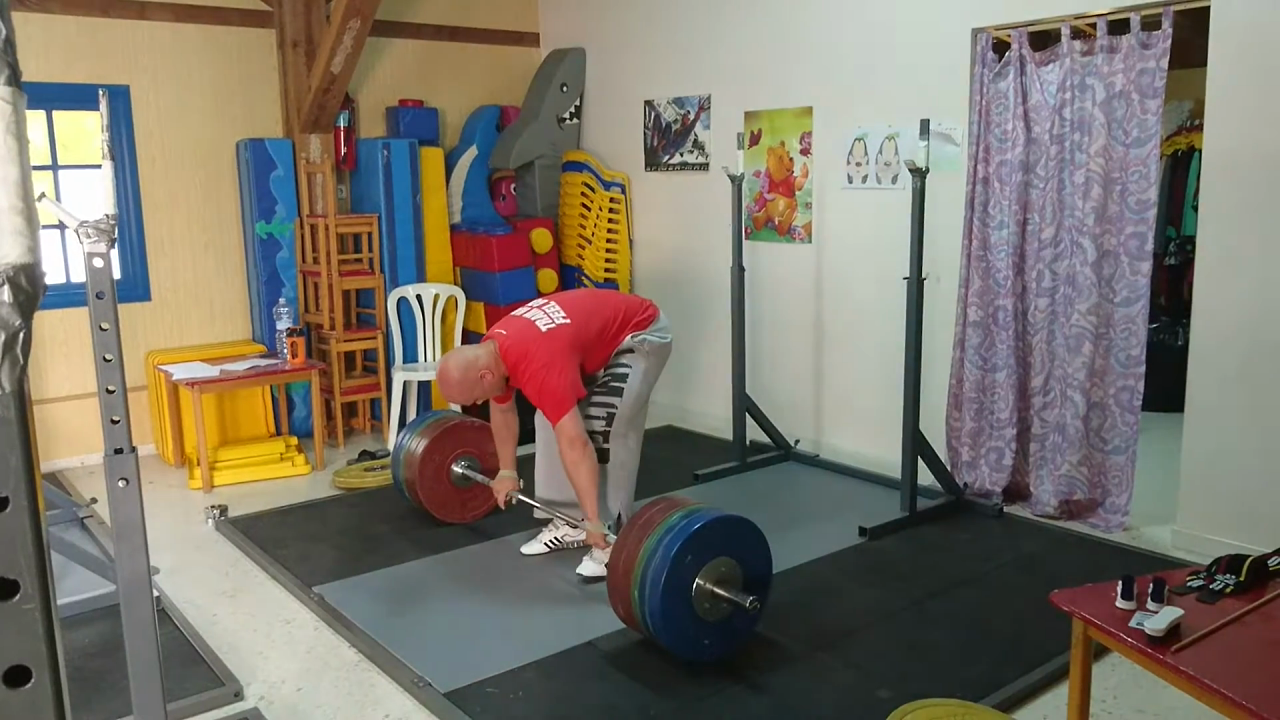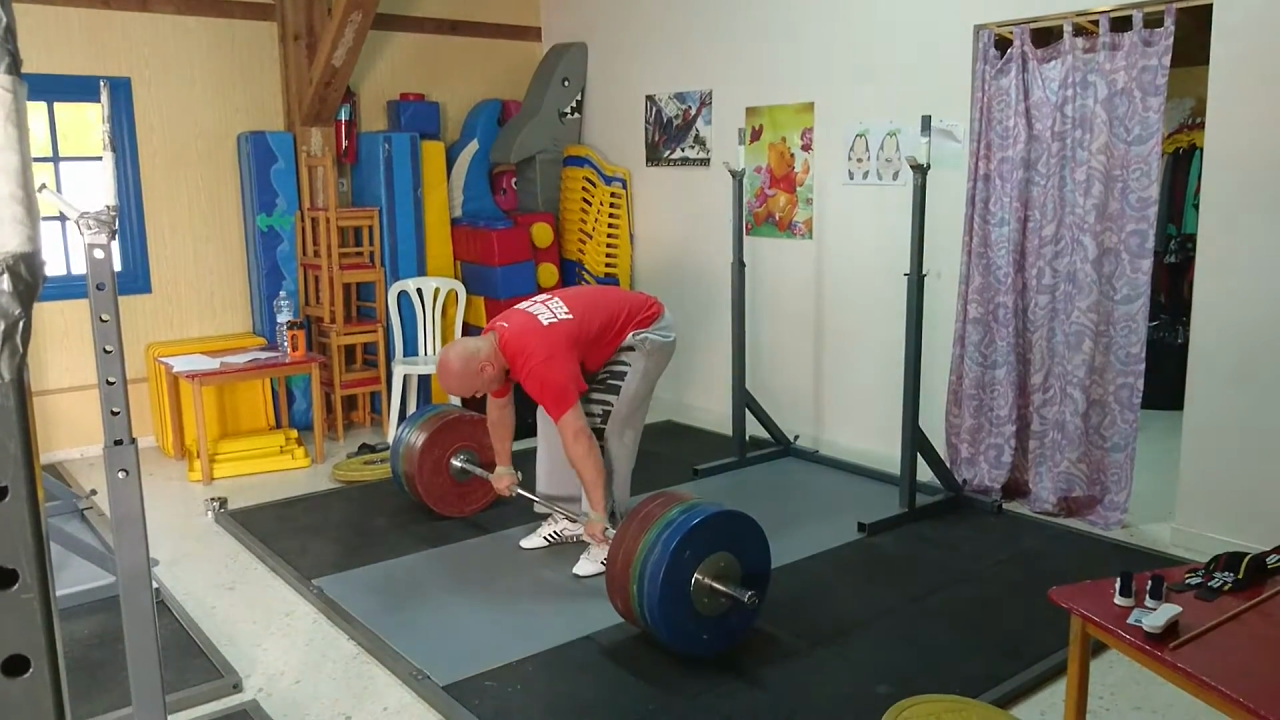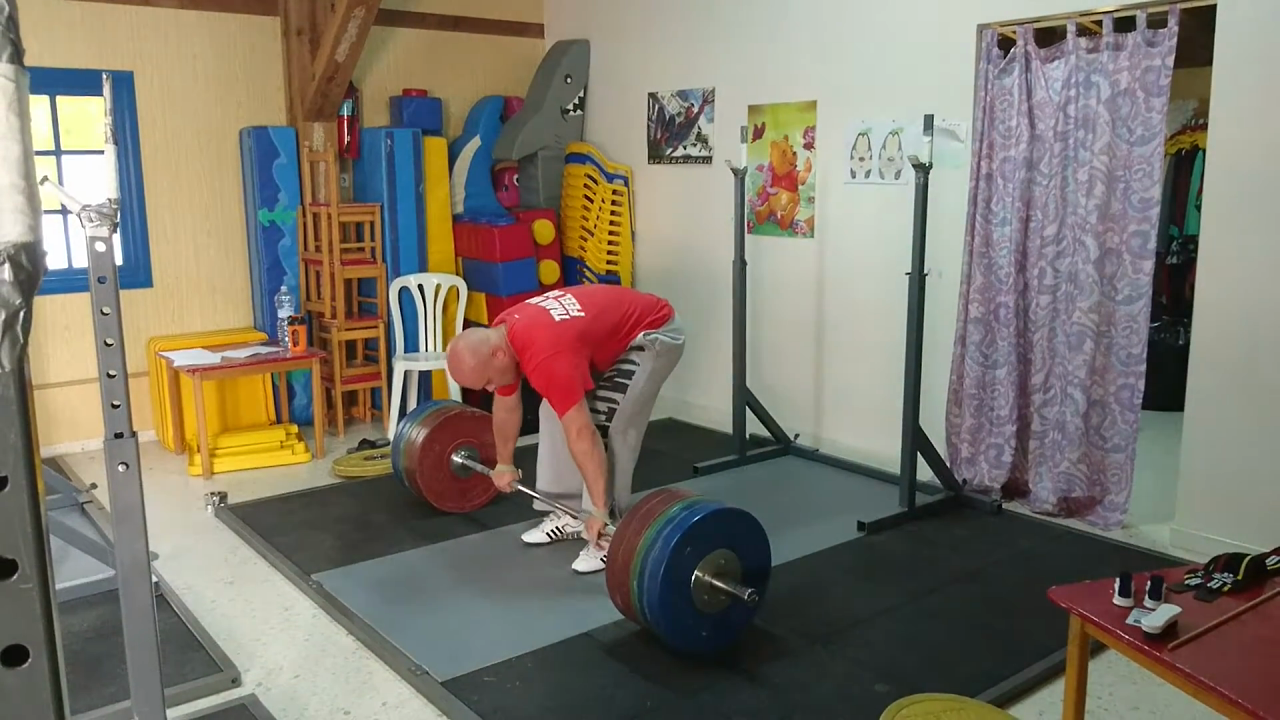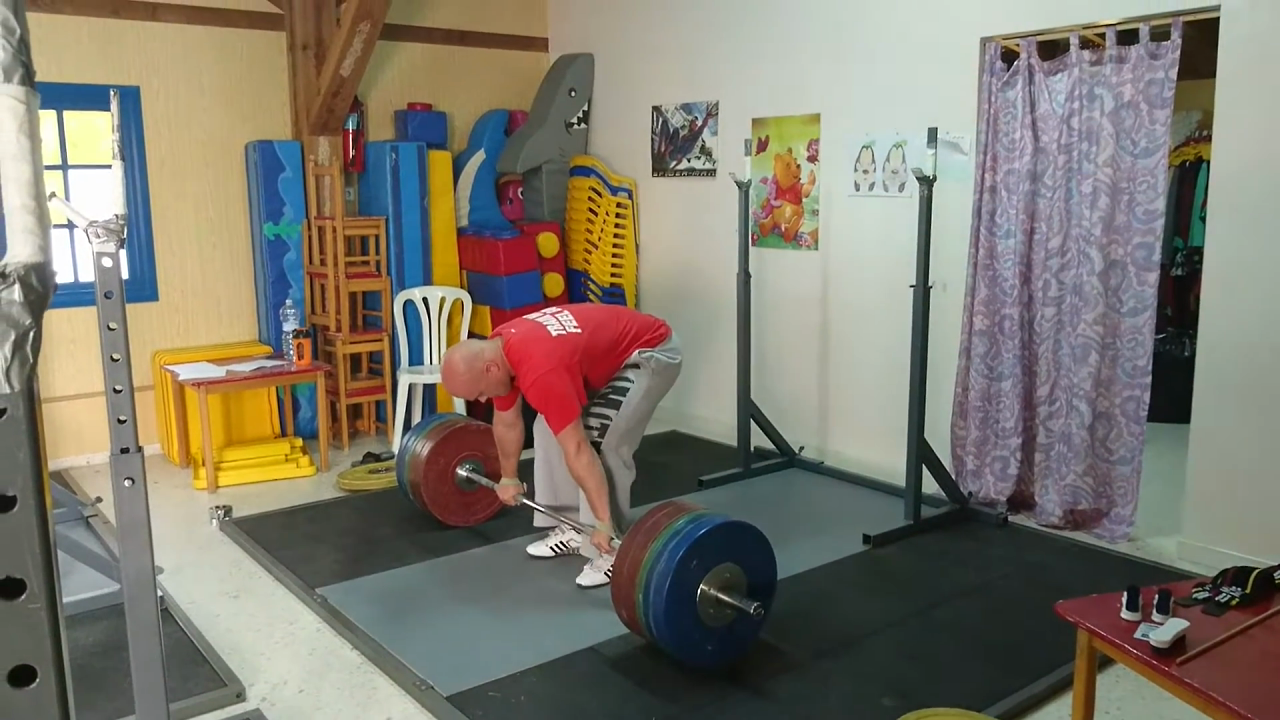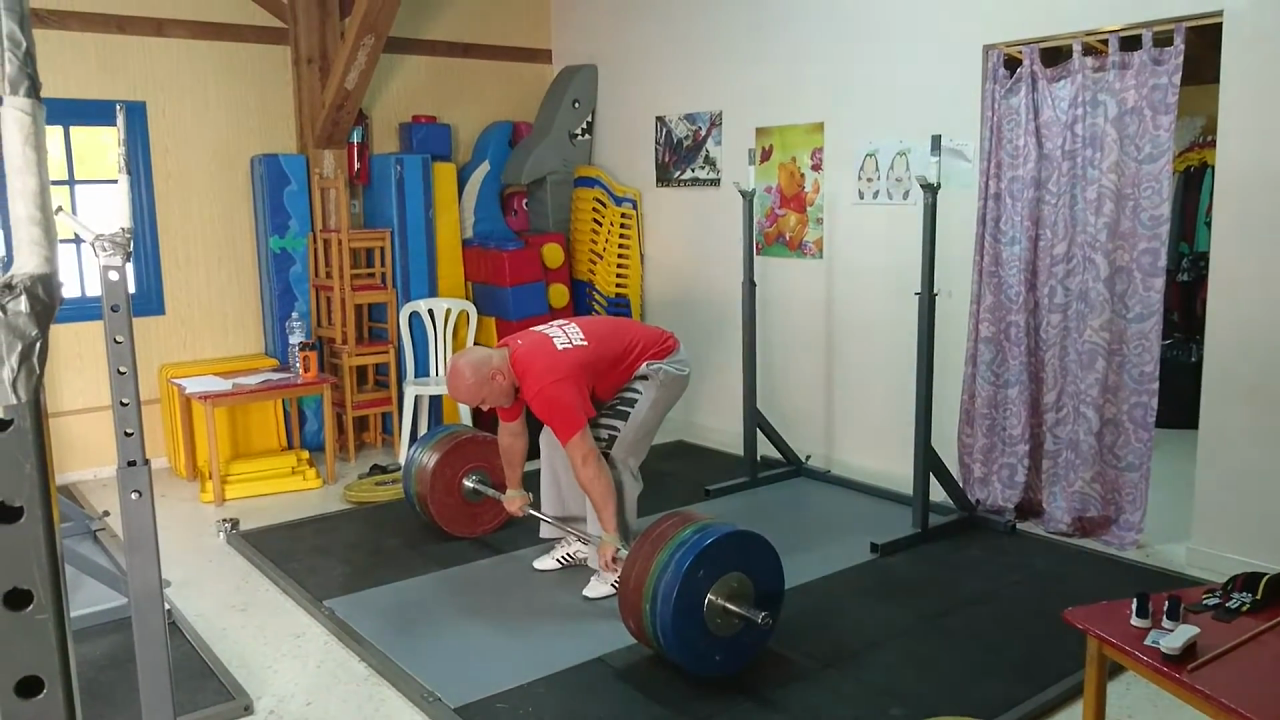
dt=1s
person 1, frame 1
left shoulder: (538, 366)
right shoulder: (489, 351)
left elbow: (575, 443)
right elbow: (503, 411)
left wrist: (593, 522)
right wrist: (507, 472)
left hip: (641, 334)
right hip: (599, 331)
left knee: (602, 430)
right knee: (552, 421)
left ankle: (609, 539)
right ankle: (569, 523)
person 1, frame 2
left shoulder: (539, 361)
right shoulder: (490, 343)
left elbow: (579, 437)
right elbow: (499, 406)
left wrist: (597, 514)
right wrist: (503, 467)
left hip: (645, 331)
right hip: (604, 327)
left knee: (602, 426)
right knee: (554, 415)
left ankle: (608, 536)
right ankle: (568, 517)
person 1, frame 3
left shoulder: (547, 357)
right shoulder: (499, 336)
left elbow: (582, 434)
right elbow: (507, 406)
left wrist: (599, 511)
right wrist: (504, 464)
left hip: (654, 334)
right hip: (612, 328)
left knee: (605, 426)
right knee: (556, 413)
left ankle: (609, 532)
right ankle: (568, 514)
person 1, frame 4
left shoulder: (541, 372)
right shoulder: (496, 350)
left elbow: (577, 449)
right elbow: (508, 422)
left wrist: (603, 523)
right wrist: (509, 478)
left hip: (651, 352)
right hip: (610, 348)
left knee: (598, 441)
right knee: (550, 429)
left ankle: (610, 551)
right ankle: (573, 528)
person 1, frame 5
left shoulder: (546, 384)
right shoulder: (503, 361)
left elbow: (587, 460)
right elbow: (511, 432)
left wrist: (609, 536)
right wrist: (514, 489)
left hip: (659, 365)
right hip: (618, 360)
left knee: (608, 452)
right knee: (556, 440)
left ankle: (619, 564)
right ankle: (579, 540)
